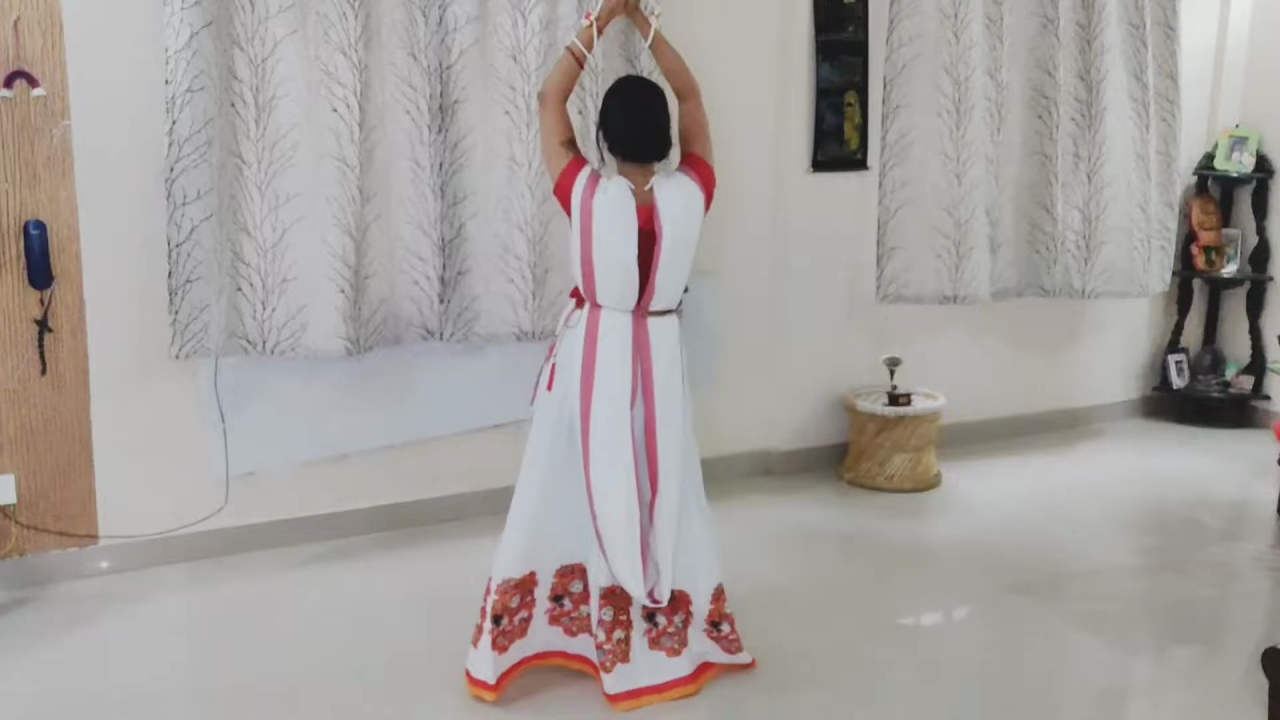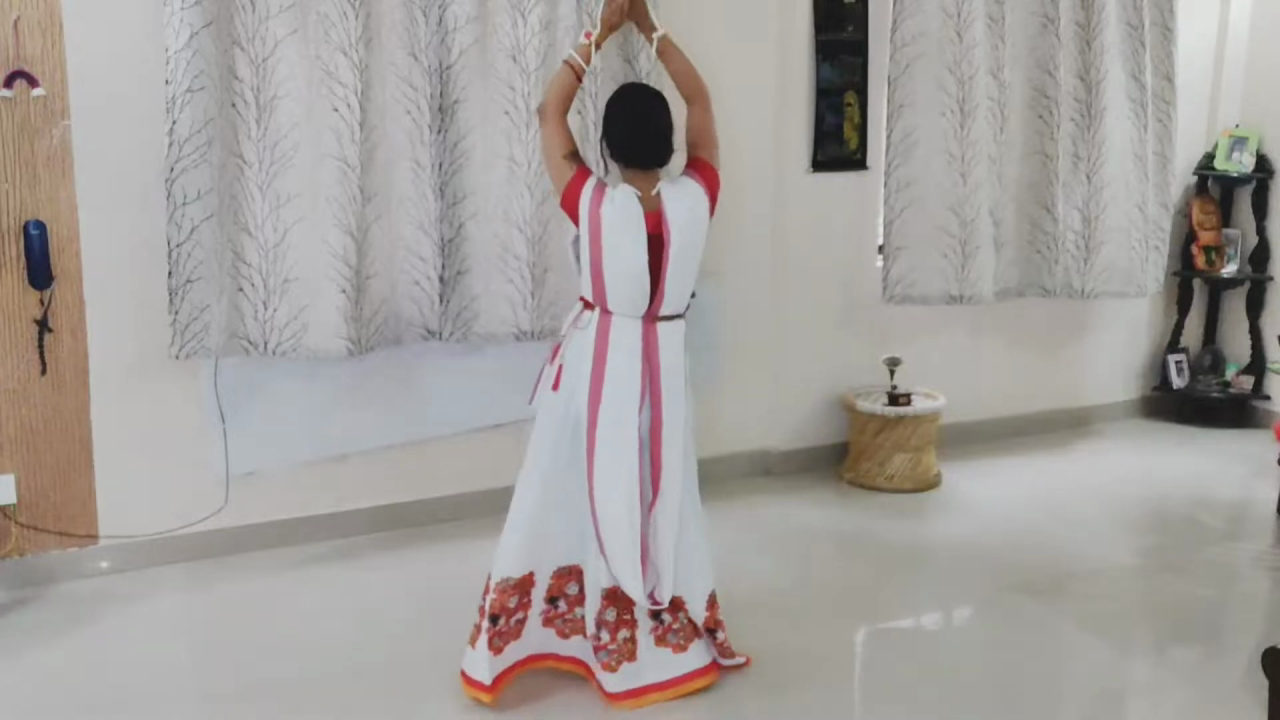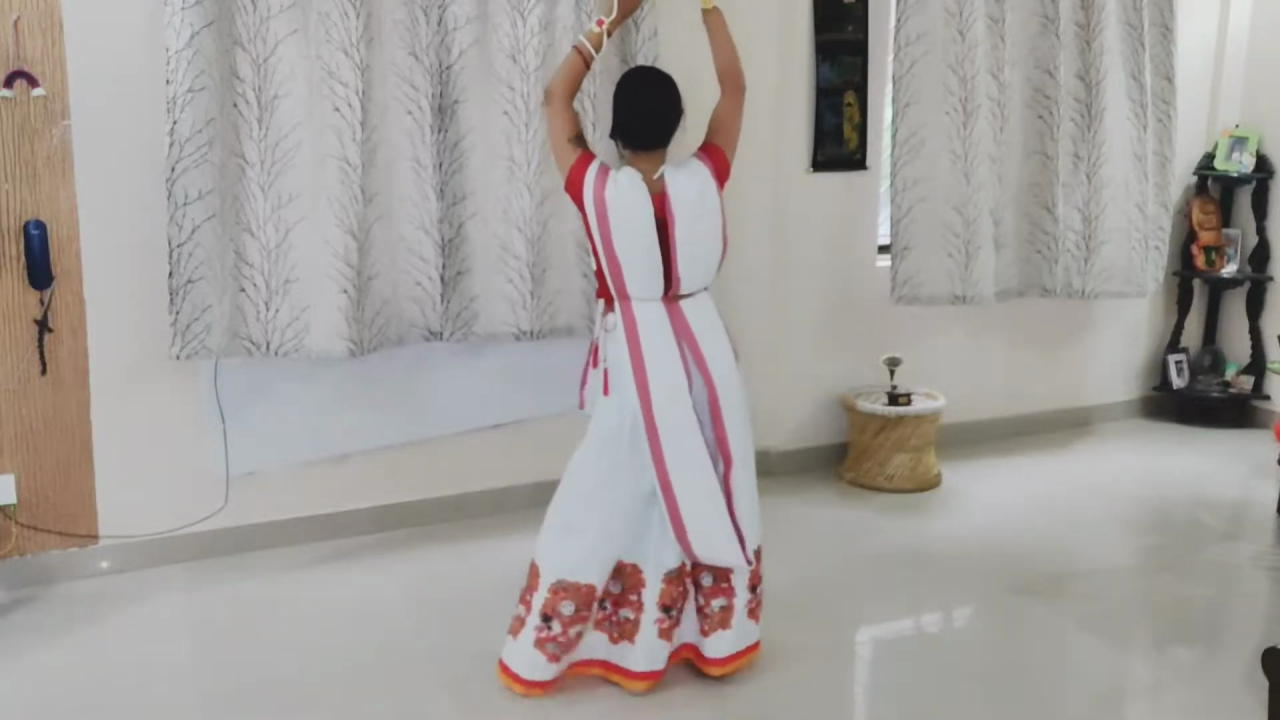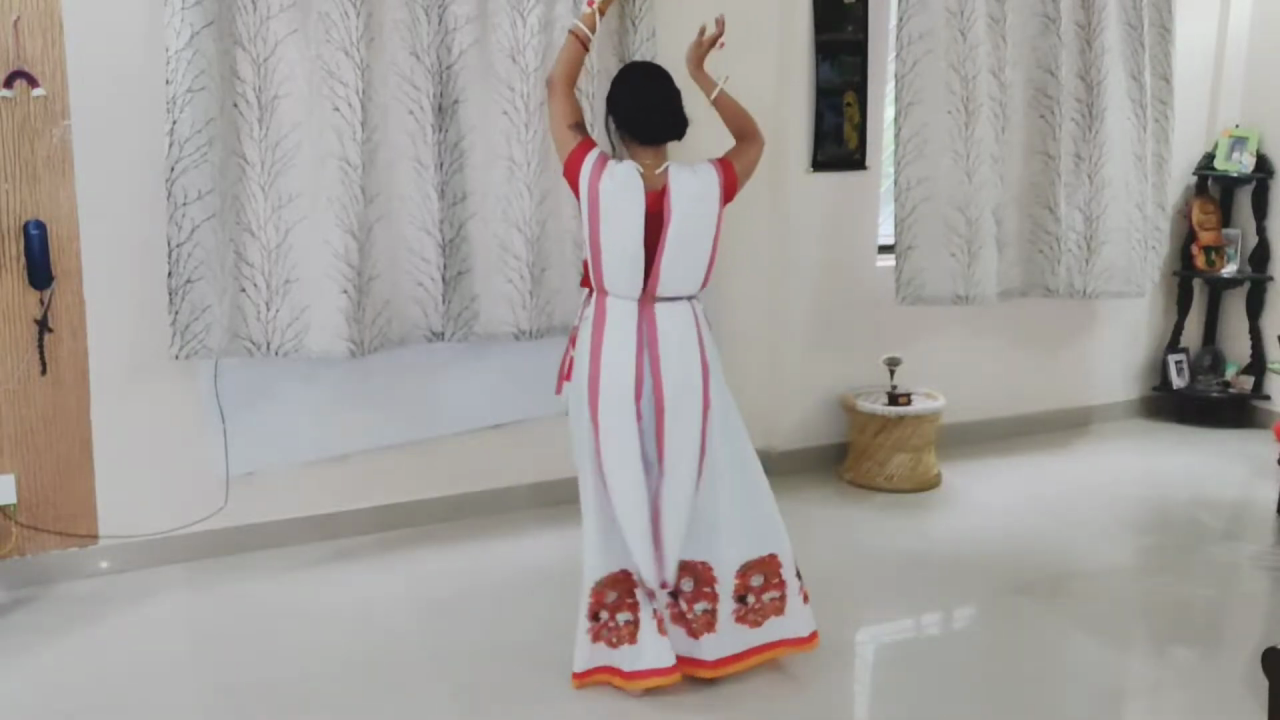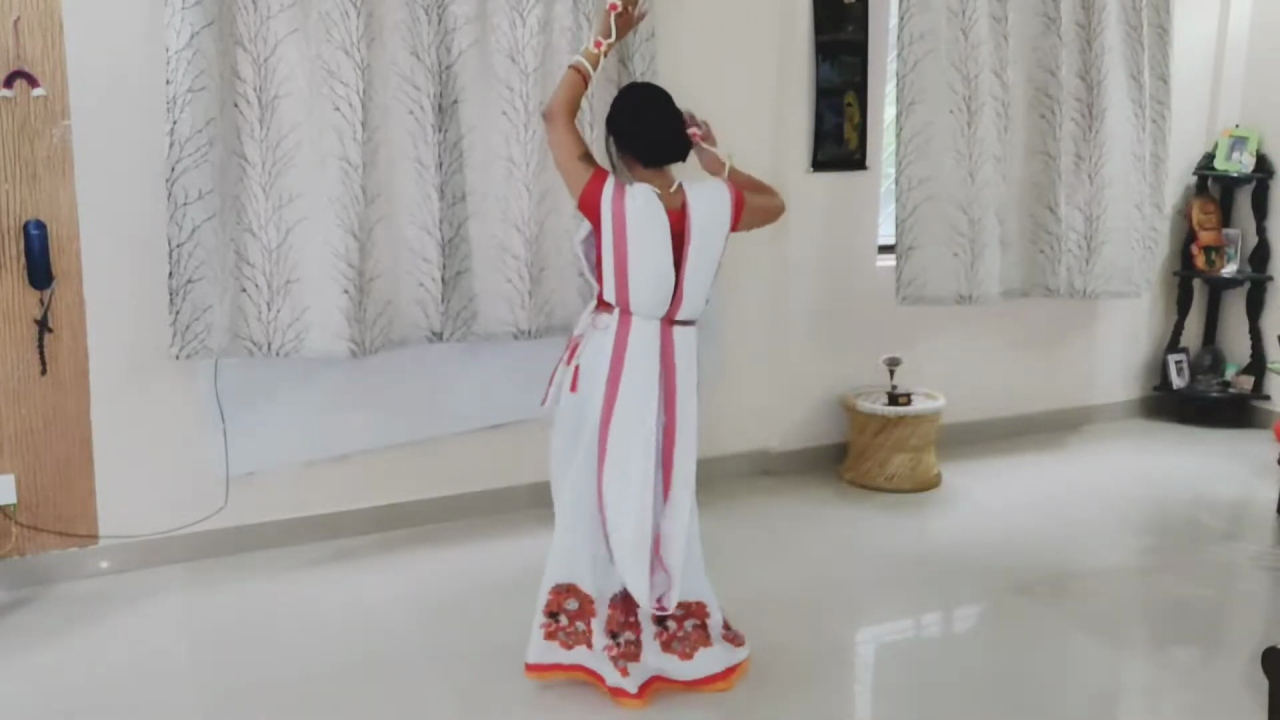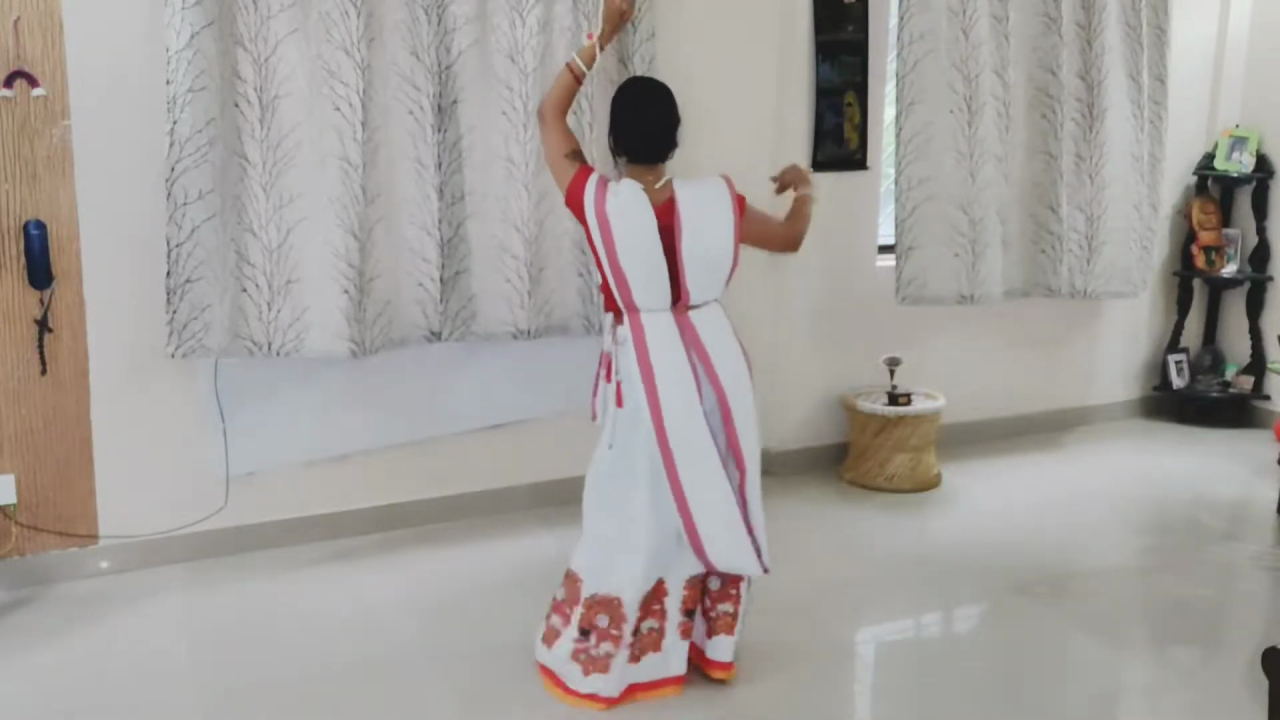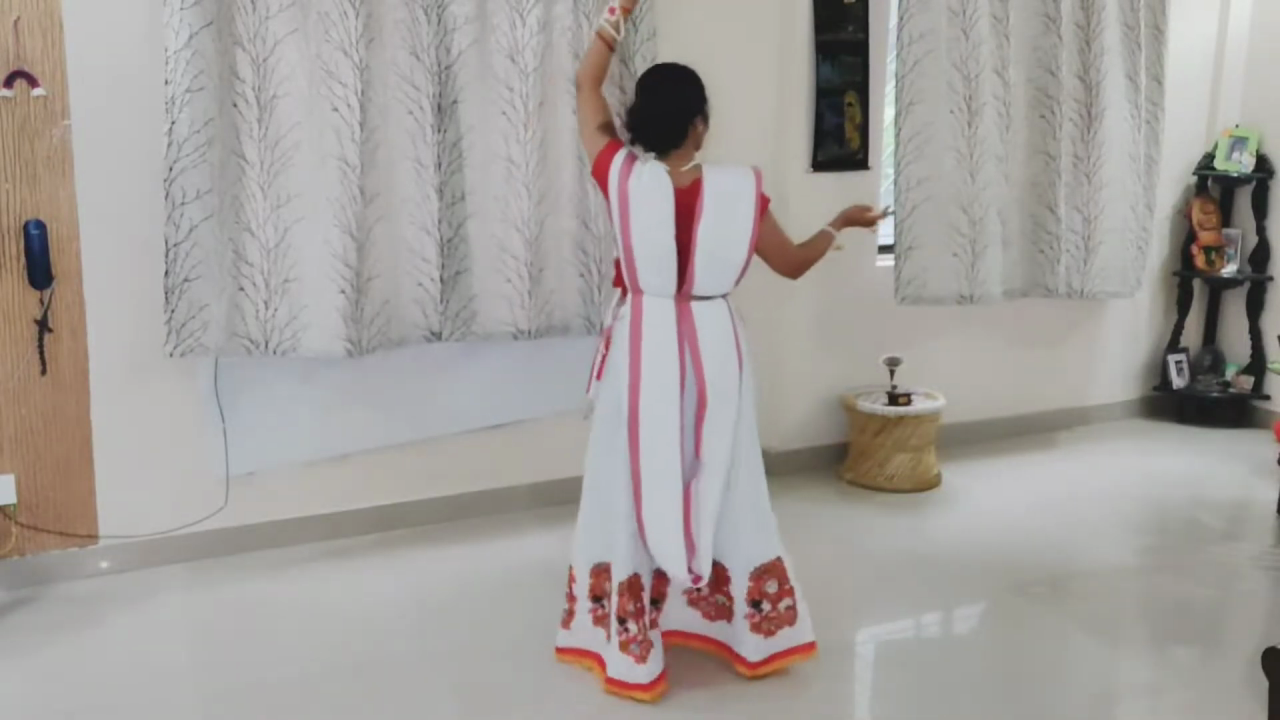
dt=0.5s
person 1, frame 1
left shoulder: (585, 194)
right shoulder: (690, 194)
left elbow: (550, 100)
right elbow: (690, 97)
left hip: (590, 359)
right hip: (656, 360)
left knee: (572, 502)
right knee: (660, 501)
left ankle: (508, 649)
right ankle: (671, 645)
person 1, frame 2
left shoulder: (592, 202)
right shoulder: (695, 199)
left elbow: (550, 112)
right elbow: (700, 102)
left hip: (593, 366)
right hip: (659, 366)
left knee: (564, 506)
right knee: (657, 505)
left ankle: (507, 653)
right ankle: (676, 645)
person 1, frame 3
left shoulder: (597, 188)
right shoulder: (702, 181)
left elbow: (556, 98)
right elbow: (735, 90)
left hip: (635, 359)
right hip: (701, 349)
left knee: (604, 503)
right knee: (708, 494)
left ankle: (568, 645)
right ankle: (717, 635)
person 1, frame 4
left shoulder: (594, 179)
right shoulder: (705, 186)
left elbow: (558, 89)
right elbow: (753, 141)
right wrist: (702, 77)
left hip: (609, 350)
right hip: (679, 348)
left knee: (620, 498)
right knee: (711, 484)
left ankle: (635, 646)
right ankle: (718, 632)
person 1, frame 5
left shoulder: (610, 201)
right shoulder: (713, 205)
left elbow: (557, 116)
right elbow: (775, 204)
right wrist: (717, 161)
left hip: (608, 367)
right hip: (672, 369)
left knee: (597, 511)
right knee: (659, 511)
left ankle: (608, 653)
right ankle: (693, 647)
person 1, frame 6
left shoulder: (597, 202)
right shoulder: (713, 199)
left elbow: (550, 117)
right elbow: (787, 237)
right wrist: (803, 191)
left hip: (646, 366)
right hip: (713, 361)
left knee: (631, 509)
right knee: (715, 498)
left ankle: (612, 656)
right ankle: (717, 643)
person 1, frame 7
left shoulder: (624, 178)
right shoulder: (739, 190)
left elbow: (586, 90)
right elbow: (791, 265)
right wrist: (838, 226)
left hip: (642, 351)
right hip: (713, 351)
left knee: (631, 491)
right knee: (723, 490)
left ankle: (625, 649)
right ankle: (757, 633)
